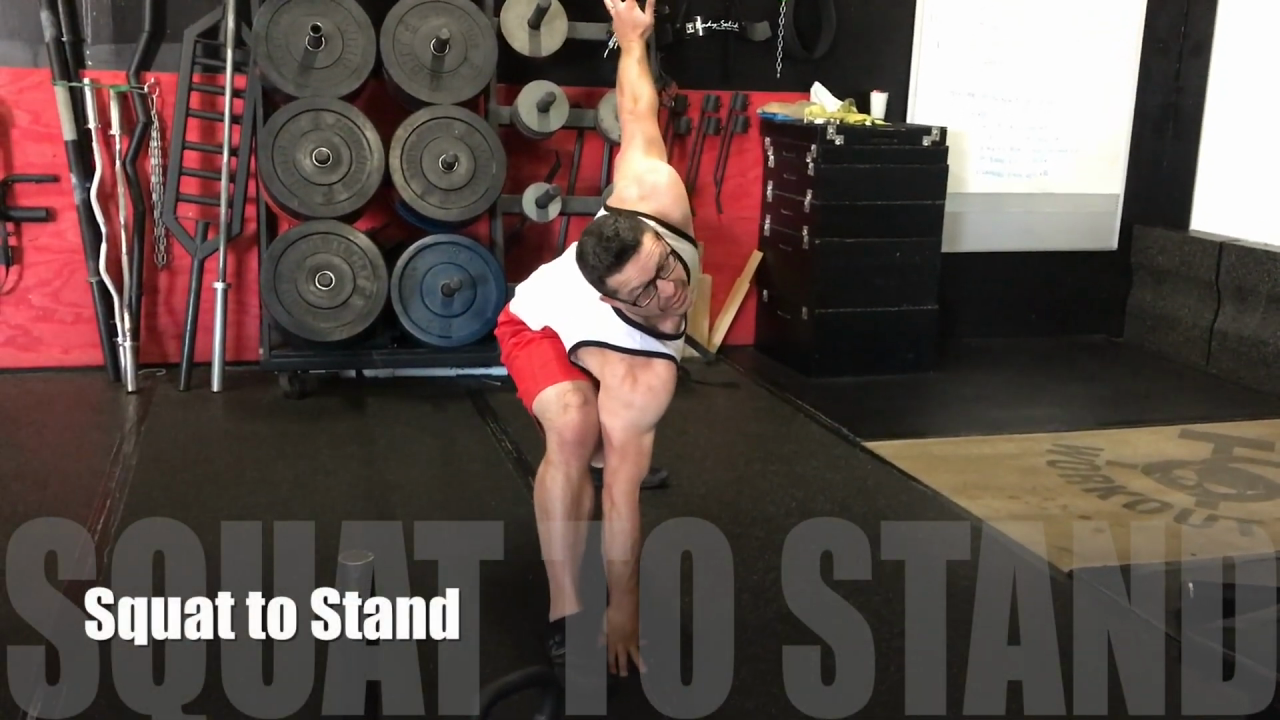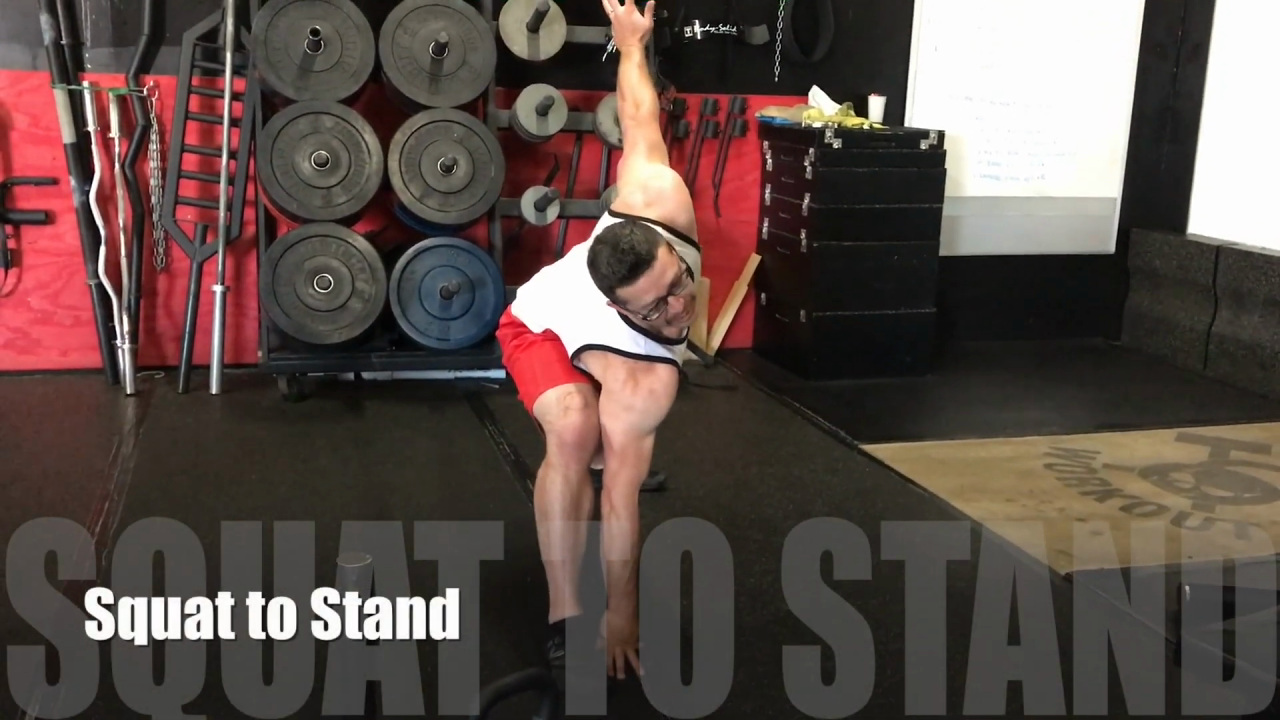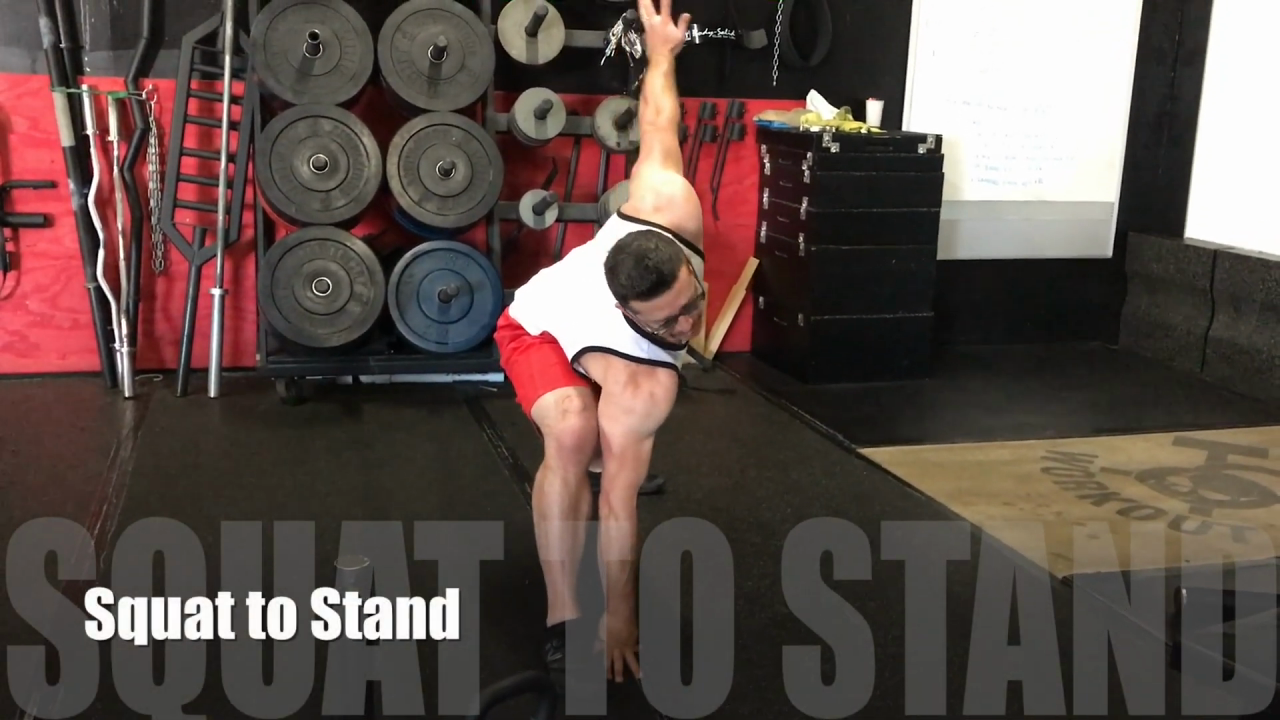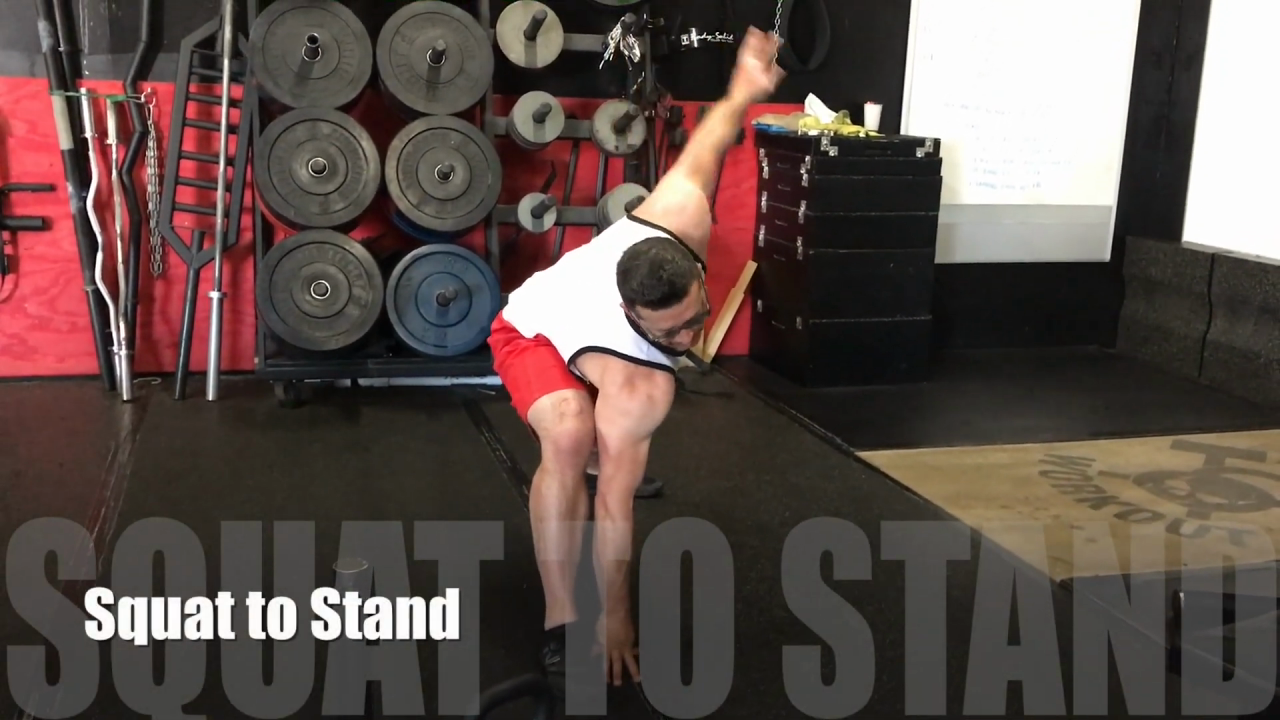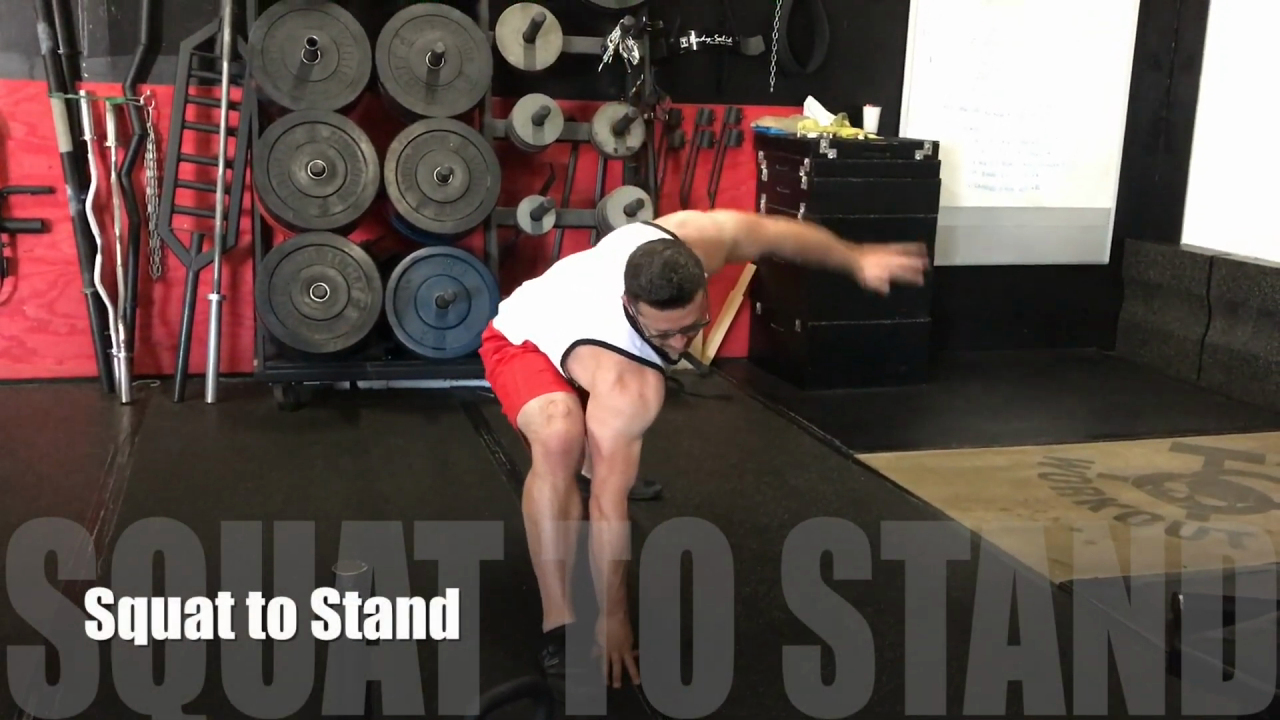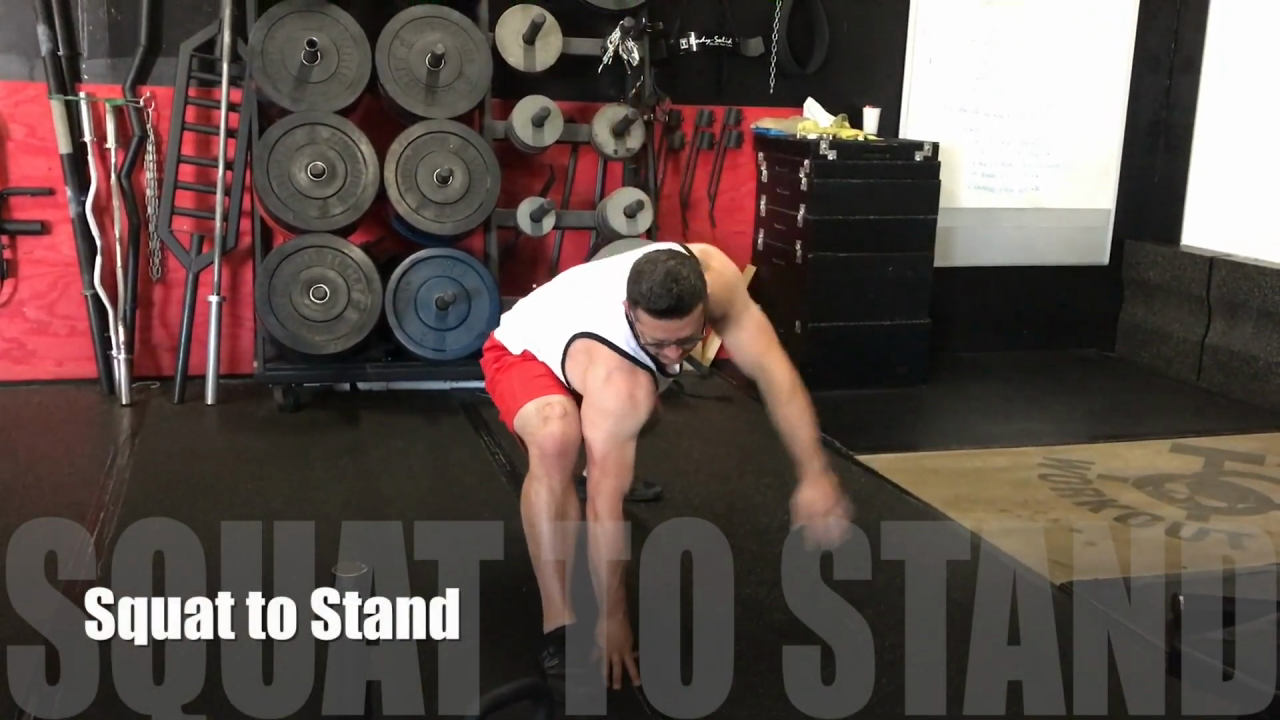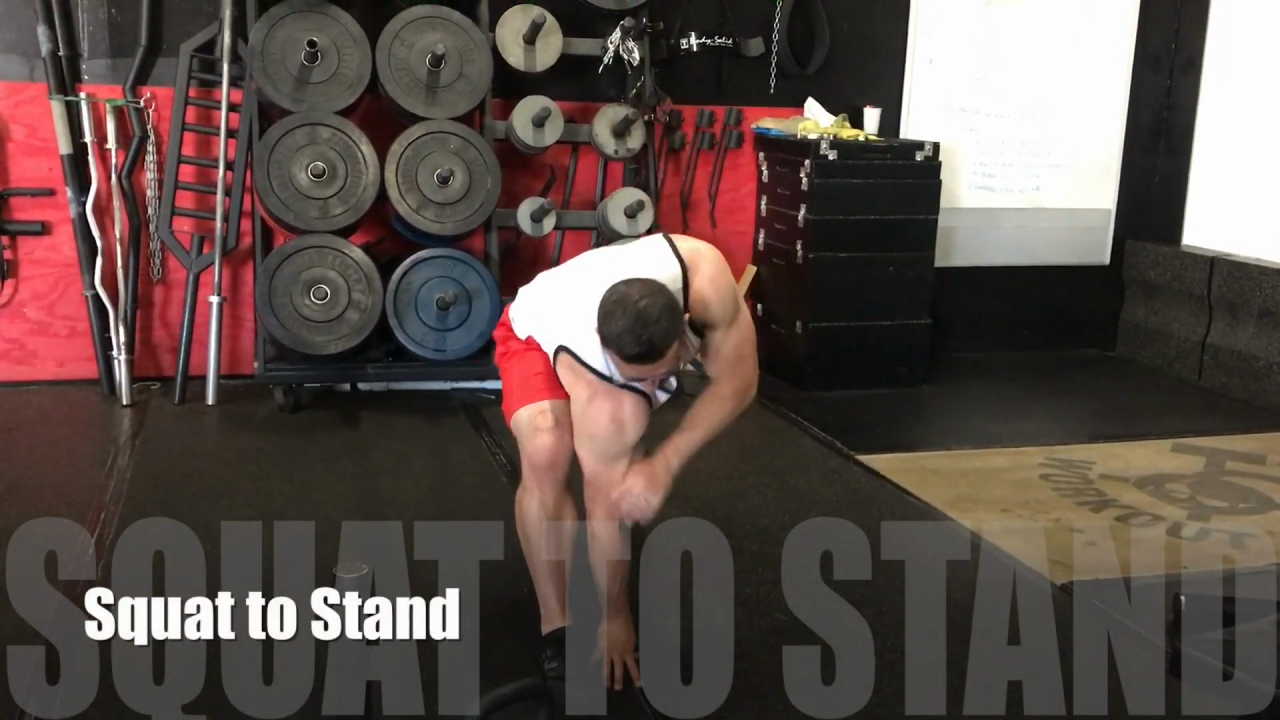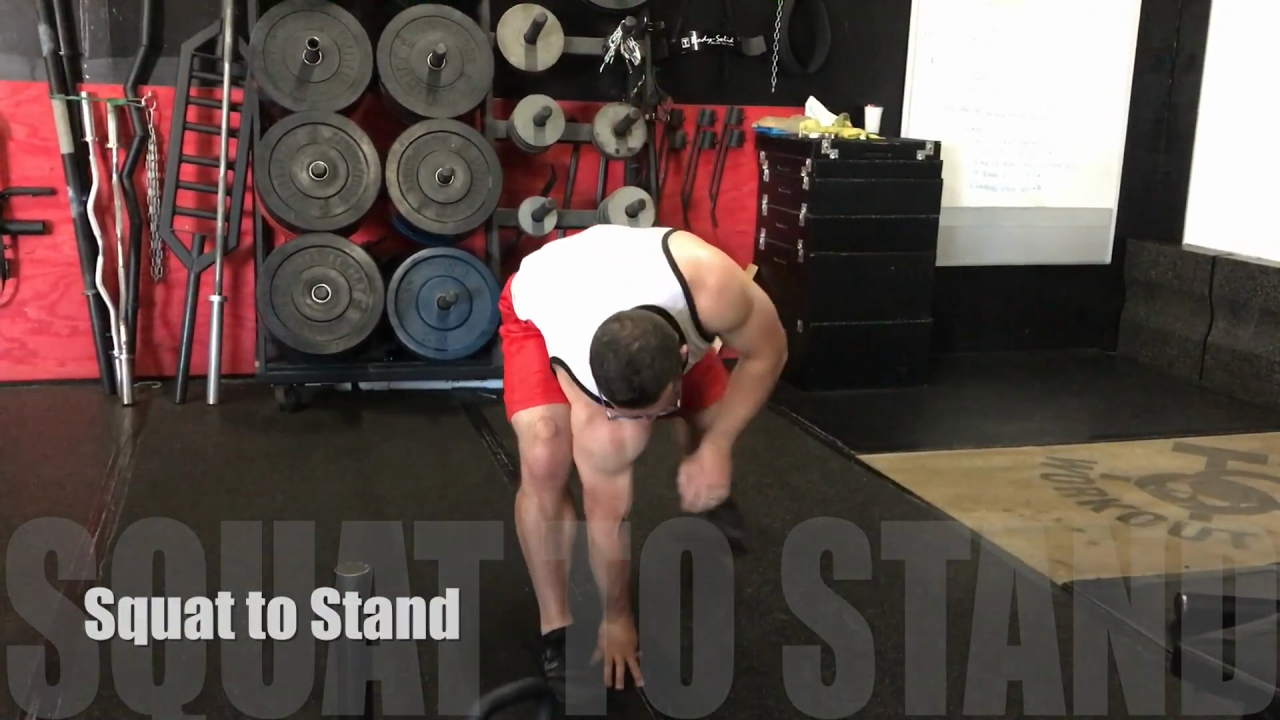
dt=0.2s
person 1, frame 1
left shoulder: (654, 196)
right shoulder: (641, 372)
left elbow: (637, 115)
right elbow: (620, 491)
right wrist: (624, 613)
left hip: (560, 289)
right hip: (539, 324)
left knee: (623, 436)
right knee: (575, 431)
left ankle: (610, 436)
right ankle: (567, 613)
person 1, frame 2
left shoulder: (659, 204)
right shoulder: (643, 376)
left elbow: (639, 121)
right elbow: (620, 495)
right wrist: (623, 615)
left hip: (572, 294)
right hip: (541, 326)
left knee: (623, 438)
right knee: (576, 434)
left ankle: (609, 441)
right ankle: (565, 616)
person 1, frame 3
left shoulder: (670, 212)
right shoulder: (643, 382)
left elbow: (658, 132)
right elbow: (617, 498)
right wrist: (620, 618)
left hip: (575, 293)
right hip: (537, 327)
left knee: (622, 436)
right knee: (574, 436)
right ankle: (564, 618)
person 1, frame 4
left shoulder: (677, 225)
right shoulder: (638, 384)
left elbow: (701, 153)
right elbow: (614, 503)
left wrist: (744, 91)
right wrist: (616, 618)
left hip: (574, 294)
right hip: (531, 331)
right knee: (570, 440)
right ankle: (563, 620)
person 1, frame 5
left shoulder: (685, 242)
right shoulder: (626, 379)
left elbow: (760, 231)
right elbow: (606, 504)
left wrist: (857, 259)
right wrist: (614, 619)
left hip: (570, 308)
right hip: (521, 338)
right knee: (559, 433)
right ankle: (558, 624)
person 1, frame 6
left shoulder: (707, 271)
right shoulder: (615, 381)
left elbow: (772, 368)
right elbow: (605, 504)
left wrist: (814, 474)
right wrist: (613, 622)
right hip: (522, 351)
right knee: (554, 443)
right ankle: (557, 625)
person 1, frame 7
left shoulder: (704, 274)
right shoulder: (602, 397)
left elbow: (737, 377)
right elbow: (603, 508)
left wrist: (665, 464)
right wrist: (615, 620)
right hip: (535, 334)
right knee: (547, 454)
right ankle: (556, 626)
person 1, frame 8
left shoulder: (709, 284)
right shoulder: (599, 404)
left elbow: (767, 353)
right elbow: (606, 513)
left wrist: (715, 451)
right wrist: (617, 620)
right hip: (541, 302)
left knee: (714, 418)
right knee: (544, 462)
left ankle: (707, 501)
right ankle: (557, 627)
